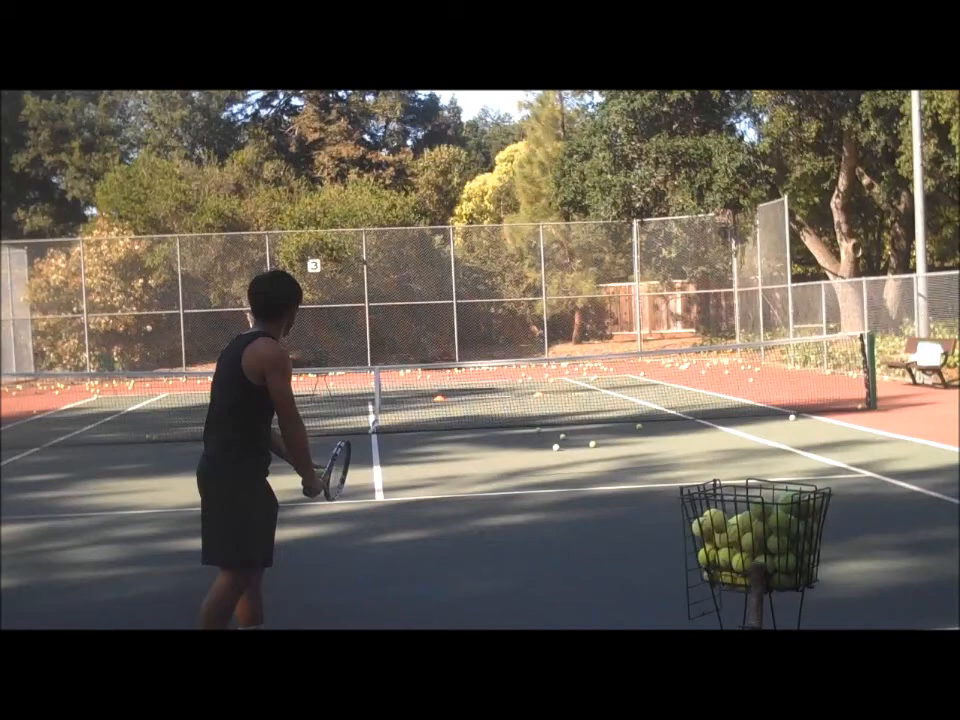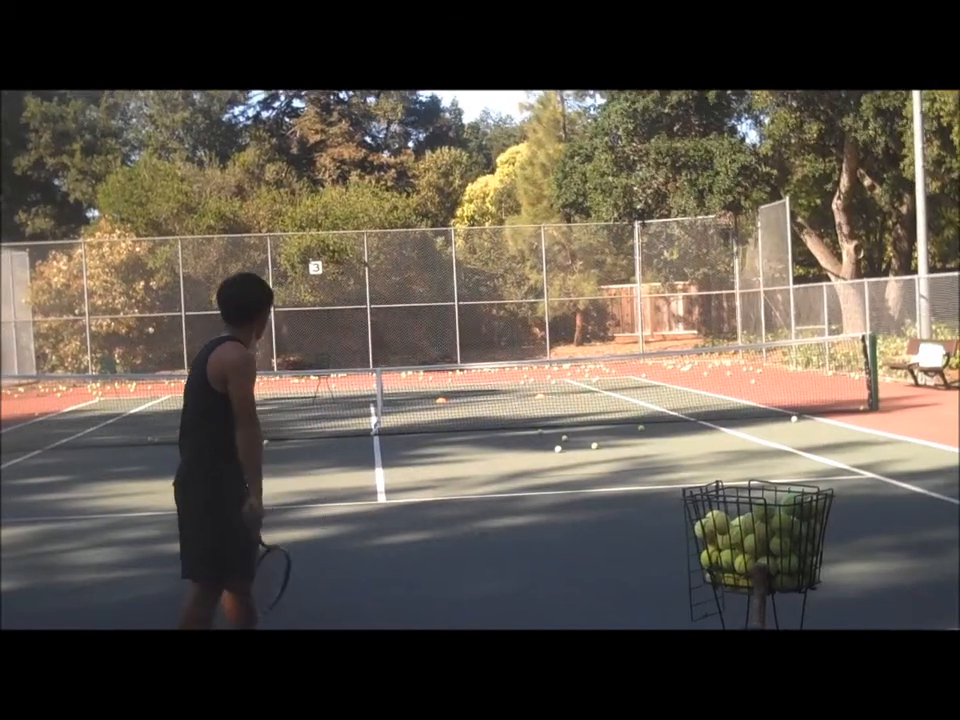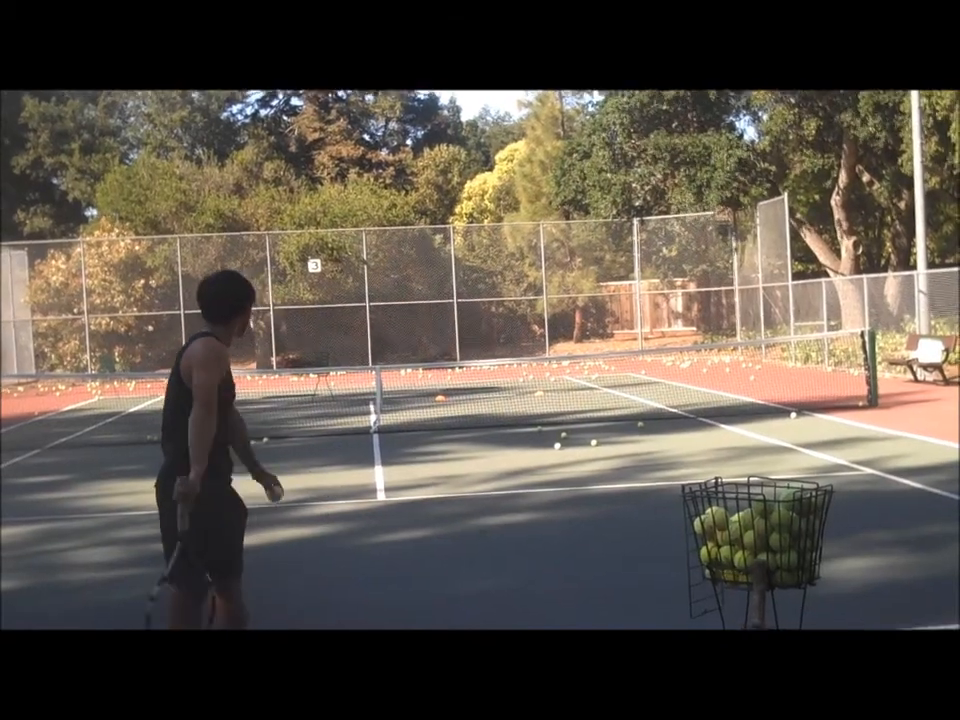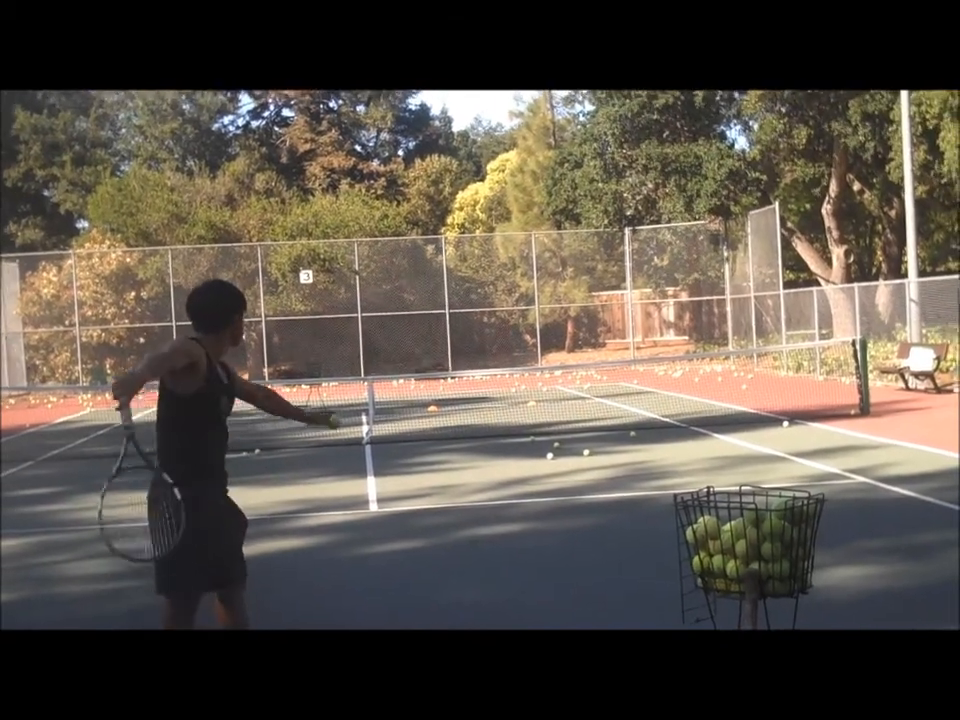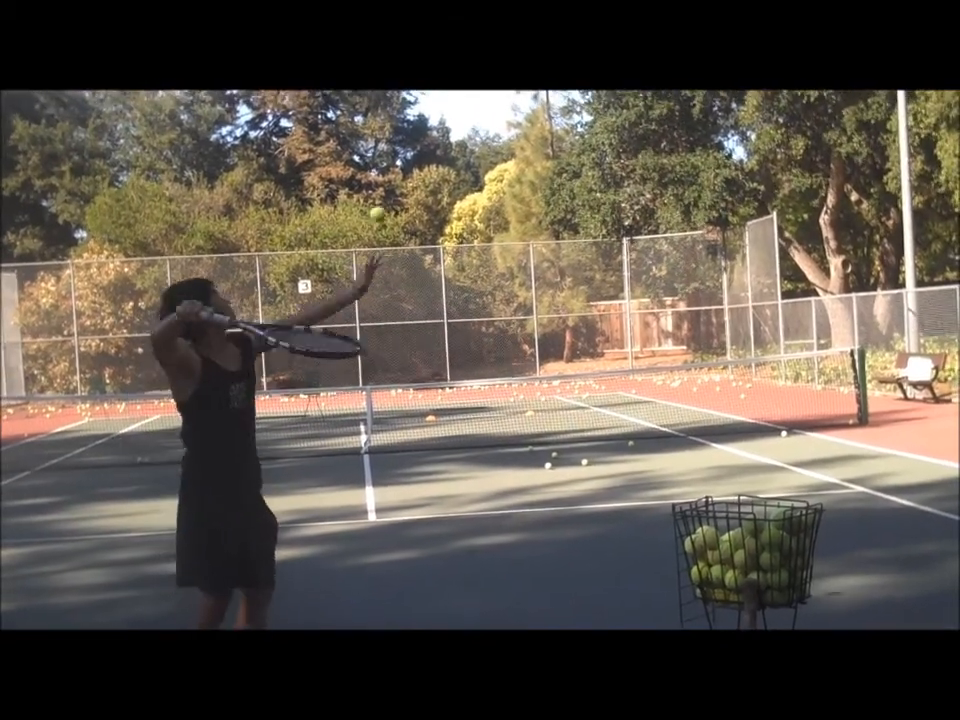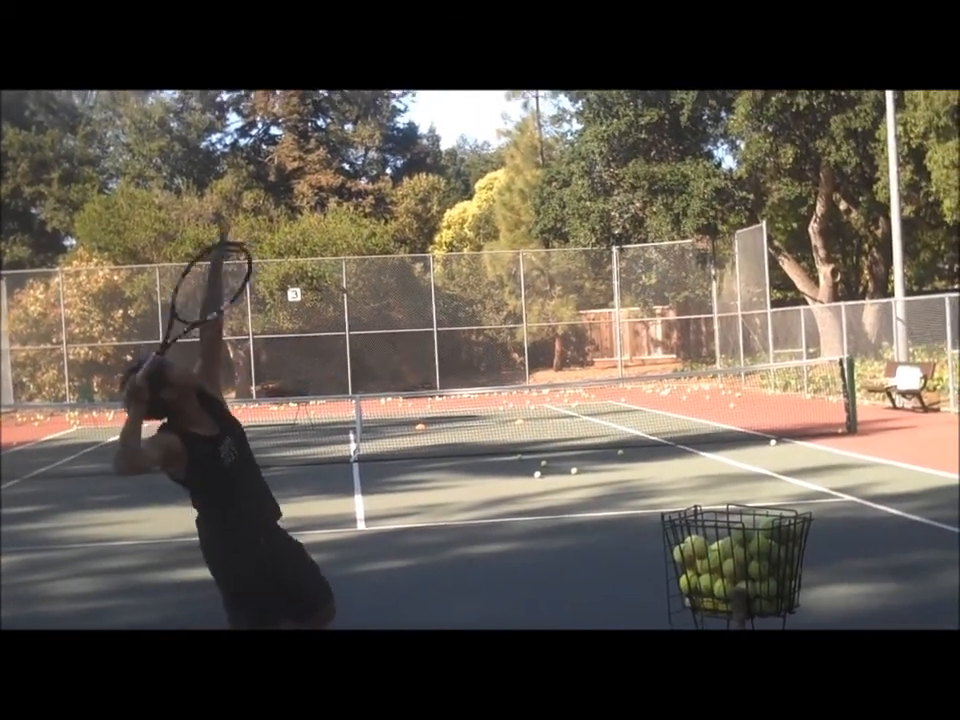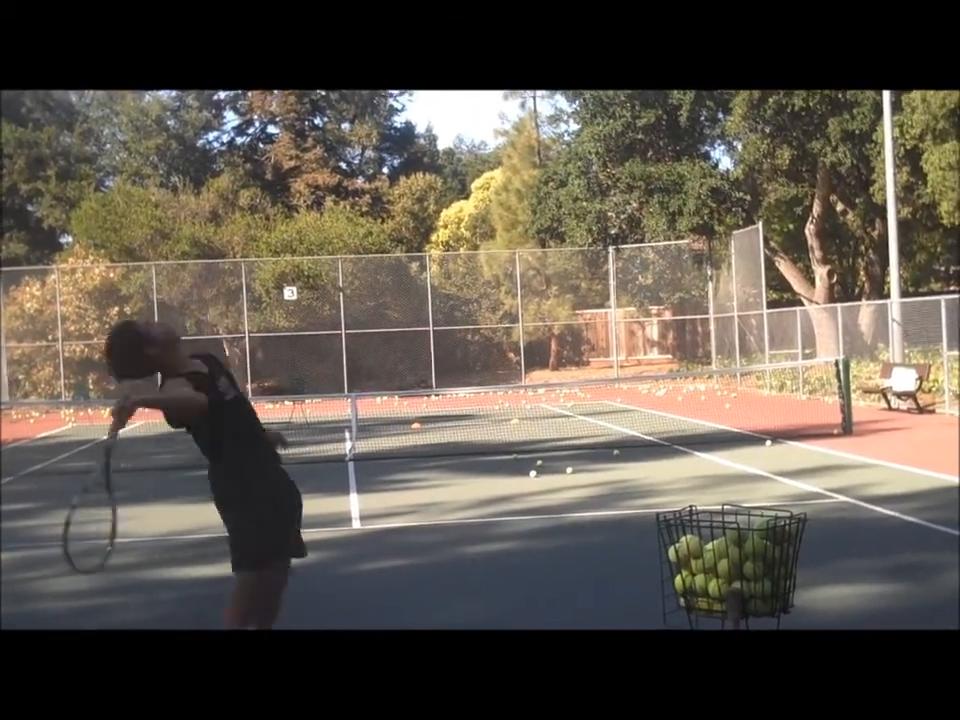
dt=0.5s
person 1, frame 1
left shoulder: (239, 347)
right shoulder: (271, 353)
right elbow: (289, 422)
left wrist: (297, 464)
right wrist: (309, 474)
left hip: (228, 470)
right hip: (234, 476)
left knee: (250, 567)
right knee: (235, 572)
person 1, frame 2
left shoulder: (215, 352)
right shoulder: (237, 357)
right elbow: (247, 429)
left wrist: (245, 492)
right wrist: (255, 495)
left hip: (209, 480)
right hip: (212, 485)
left knee: (238, 575)
right knee: (209, 584)
person 1, frame 3
left shoulder: (209, 352)
right shoulder: (208, 350)
left elbow: (229, 419)
right elbow: (202, 413)
left wrist: (257, 471)
right wrist: (196, 473)
left hip: (211, 486)
right hip: (192, 490)
left knee: (227, 576)
right knee: (193, 587)
person 1, frame 4
left shoulder: (219, 369)
right shoulder: (188, 353)
left elbow: (260, 395)
right elbow: (158, 361)
left wrist: (306, 416)
right wrist: (135, 378)
left hip: (209, 495)
right hip: (182, 498)
left knee: (232, 585)
right knee: (183, 599)
person 1, frame 5
left shoulder: (242, 348)
right shoulder: (190, 360)
left elbow: (299, 320)
right elbow: (159, 339)
left wrist: (354, 292)
right wrist: (182, 315)
left hip: (245, 493)
right hip: (206, 498)
left knee: (260, 589)
right knee: (215, 602)
person 1, frame 6
left shoulder: (208, 395)
right shoulder: (171, 444)
left elbow: (210, 326)
right elbow: (126, 464)
left wrist: (217, 265)
right wrist: (135, 410)
left hip: (266, 533)
right hip: (231, 545)
left knee: (319, 610)
person 1, frame 7
left shoulder: (200, 361)
right shoulder: (174, 387)
right elbow: (196, 402)
left wrist: (264, 434)
right wrist: (139, 399)
left hip: (262, 479)
right hip: (241, 486)
left knee: (274, 575)
right knee: (252, 586)
